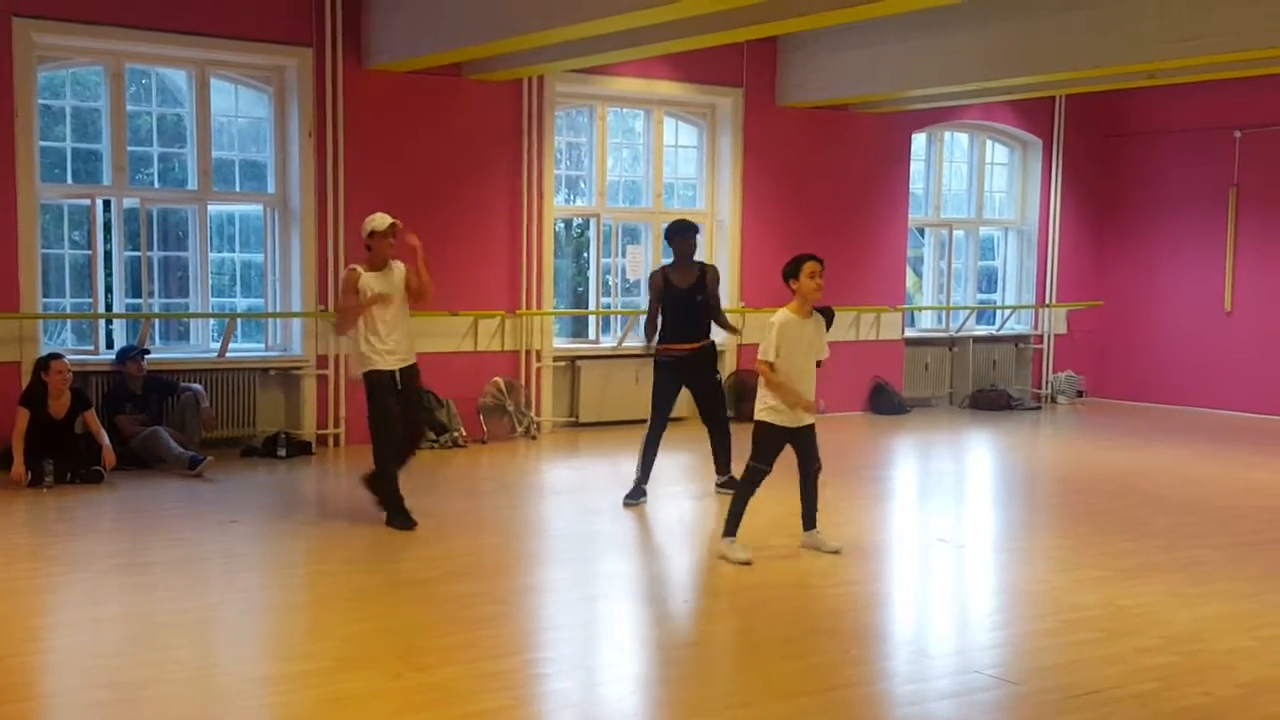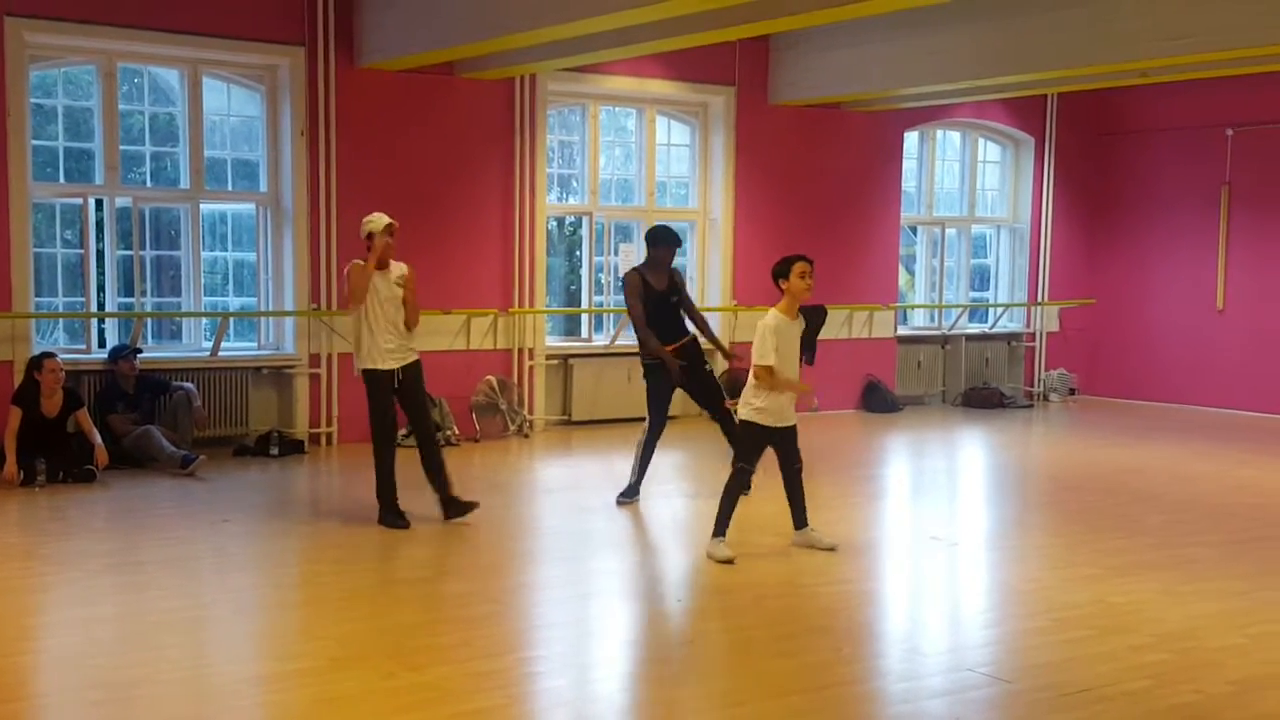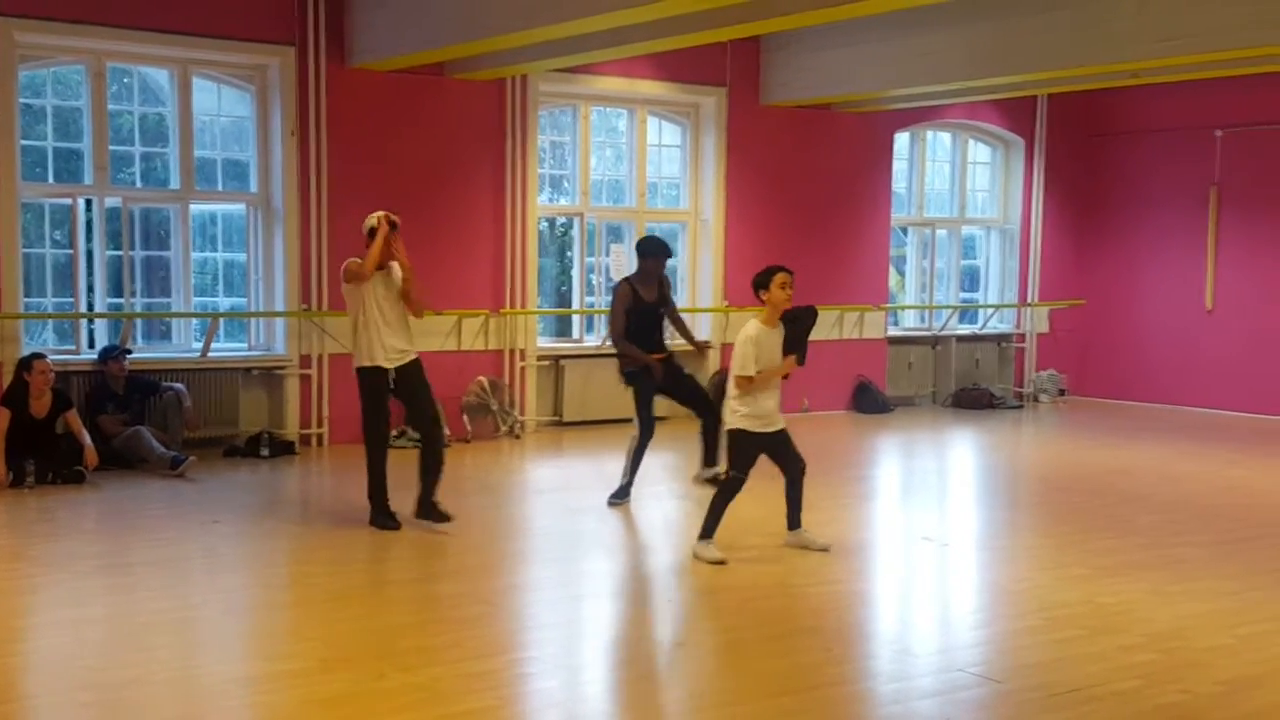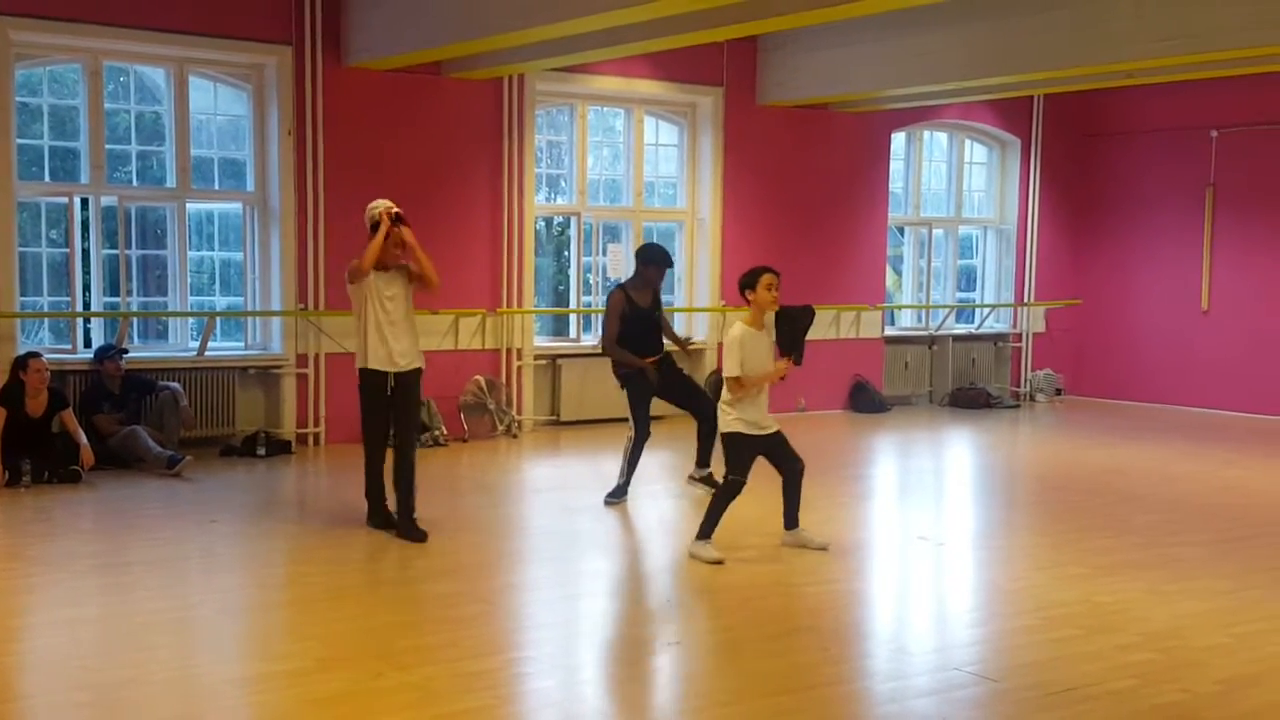
dt=0.2s
person 1, frame 1
left shoulder: (401, 270)
right shoulder: (355, 275)
left elbow: (426, 296)
right elbow: (342, 326)
left wrist: (418, 256)
right wrist: (368, 301)
left hip: (406, 360)
right hip: (375, 364)
left knee: (415, 430)
right knee: (387, 435)
left ankle: (378, 478)
right ankle: (394, 506)
person 1, frame 2
left shoulder: (404, 271)
right shoulder: (356, 270)
left elbow: (412, 324)
right elbow: (354, 300)
left wrist: (411, 294)
right wrist: (376, 253)
left hip: (406, 359)
right hip: (375, 364)
left knee: (426, 428)
right knee: (384, 435)
left ankle: (447, 499)
right ankle: (388, 506)
person 1, frame 3
left shoulder: (399, 271)
right shoulder: (352, 269)
left elbow: (418, 310)
right elbow: (367, 271)
left wrist: (404, 264)
right wrist: (382, 230)
left hip: (406, 358)
right hip: (371, 363)
left knee: (431, 426)
right knee: (377, 437)
left ankle: (427, 500)
right ankle: (379, 508)
person 1, frame 4
left shoulder: (405, 272)
right shoulder: (358, 275)
left elbow: (433, 283)
right elbow: (364, 265)
left wrist: (412, 242)
right wrist: (383, 227)
left hip: (408, 365)
right hip: (373, 366)
left knee: (406, 440)
right knee: (375, 441)
left ankle: (405, 517)
right ankle: (376, 508)
person 2, frame 1
left shoulder: (819, 322)
right shoulder: (780, 322)
right elbow: (764, 368)
left wrist: (807, 401)
right wrist: (796, 398)
left hip: (803, 416)
right hip: (773, 413)
left knee: (811, 469)
right knee: (755, 472)
left ankle: (810, 532)
right ankle: (729, 538)
person 2, frame 2
left shoulder: (799, 322)
right shoulder: (770, 324)
right elbow: (761, 374)
right wrist: (796, 387)
left hip: (784, 414)
right hip: (757, 413)
left knee: (793, 468)
right knee: (742, 472)
left ankle: (802, 530)
right ankle: (717, 538)
person 2, frame 3
left shoulder: (779, 330)
right shoulder: (750, 335)
right elbow: (742, 383)
right wrist: (779, 371)
left hip: (769, 419)
right hip: (743, 421)
left knee: (795, 467)
right knee: (735, 479)
left ankle: (795, 531)
right ankle: (704, 541)
person 2, frame 4
left shoulder: (766, 331)
right shoulder: (736, 336)
right elbow: (736, 385)
right wrist: (773, 373)
left hip: (764, 420)
right hip: (737, 424)
left knee: (794, 468)
right knee: (734, 482)
left ankle: (792, 530)
right ankle: (701, 540)
person 3, frame 1
left shoulder: (709, 273)
right shoulder: (659, 277)
left elbow: (714, 310)
right elbow: (652, 317)
left wrist: (726, 325)
right wrist: (650, 346)
left hip: (701, 354)
right hip: (667, 357)
left knee: (717, 417)
right knee: (658, 422)
left ankle: (724, 476)
right ankle: (639, 486)
person 3, frame 2
left shoulder: (674, 275)
right shoulder: (633, 280)
left elbow: (691, 312)
right elbow: (640, 328)
left wrist: (719, 345)
right wrist: (667, 357)
left hip: (688, 351)
right hip: (657, 360)
left knee: (721, 409)
right knee: (655, 423)
right ankle: (634, 484)
person 3, frame 3
left shoulder: (662, 283)
right shoulder: (624, 291)
right elbow: (616, 339)
left wrist: (691, 340)
right wrist: (649, 361)
left hip: (665, 362)
right hip: (637, 367)
left knee: (710, 409)
right knee: (645, 428)
left ankle: (708, 471)
right ankle: (625, 486)
person 3, frame 4
left shoulder: (652, 289)
right shoulder: (618, 297)
right elbow: (609, 346)
left wrist: (677, 341)
right wrist: (643, 365)
left hip: (662, 363)
right hip: (633, 370)
left knee: (707, 410)
right knee: (640, 430)
left ankle: (701, 472)
right ankle: (621, 486)
